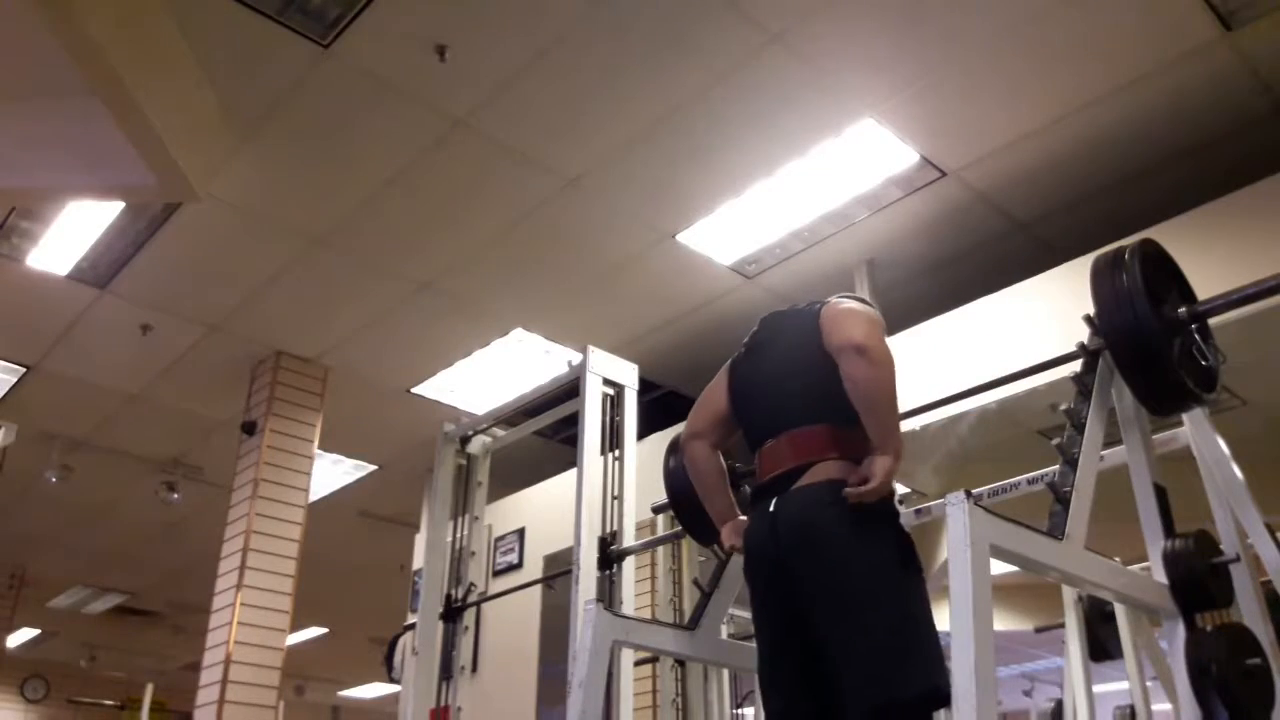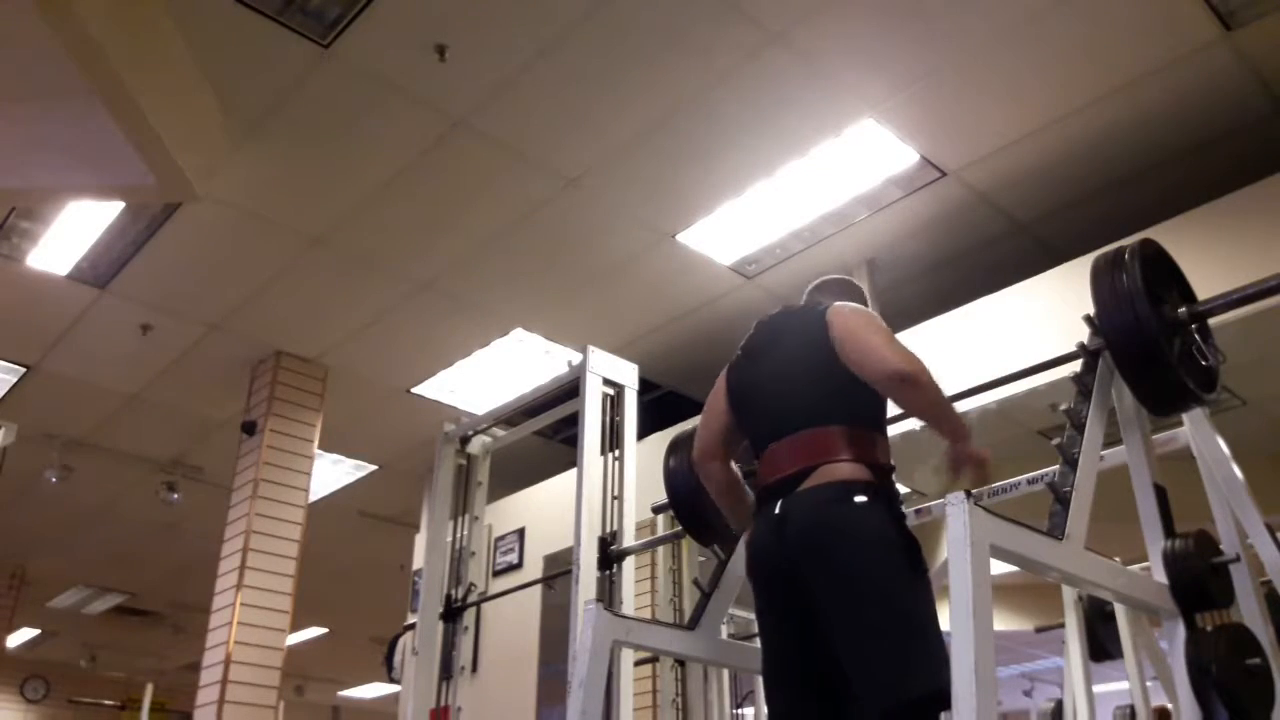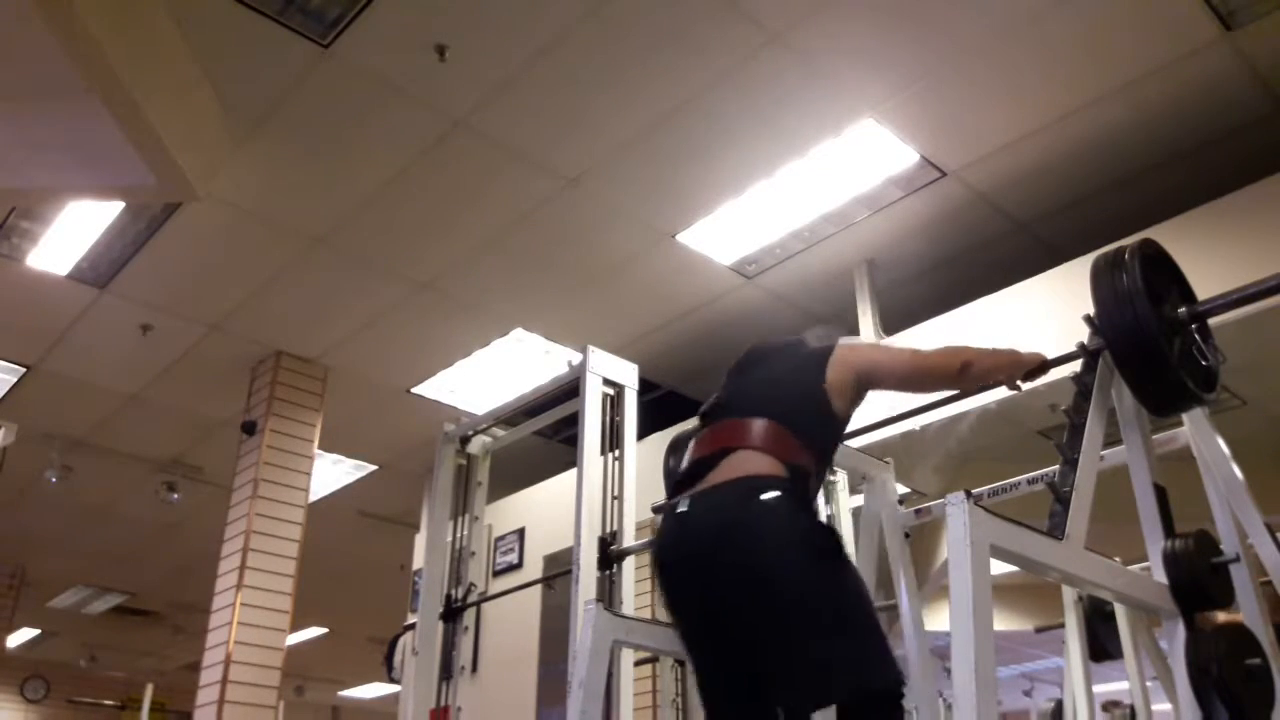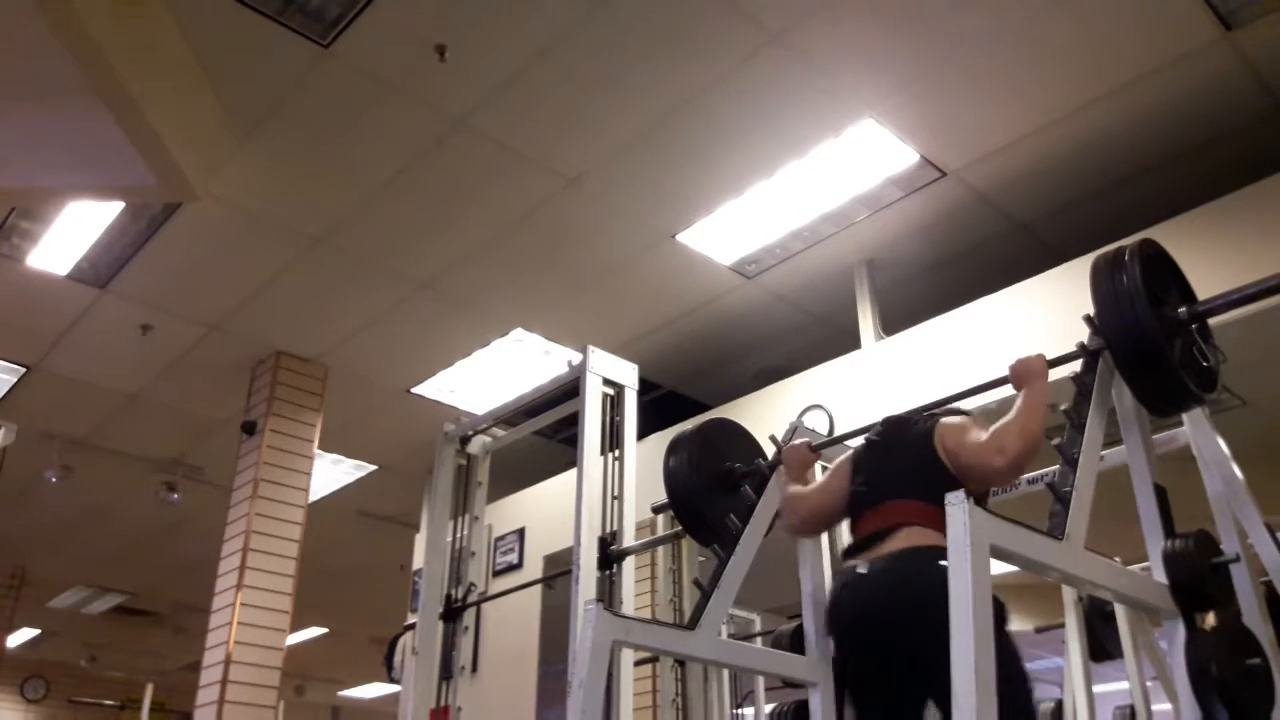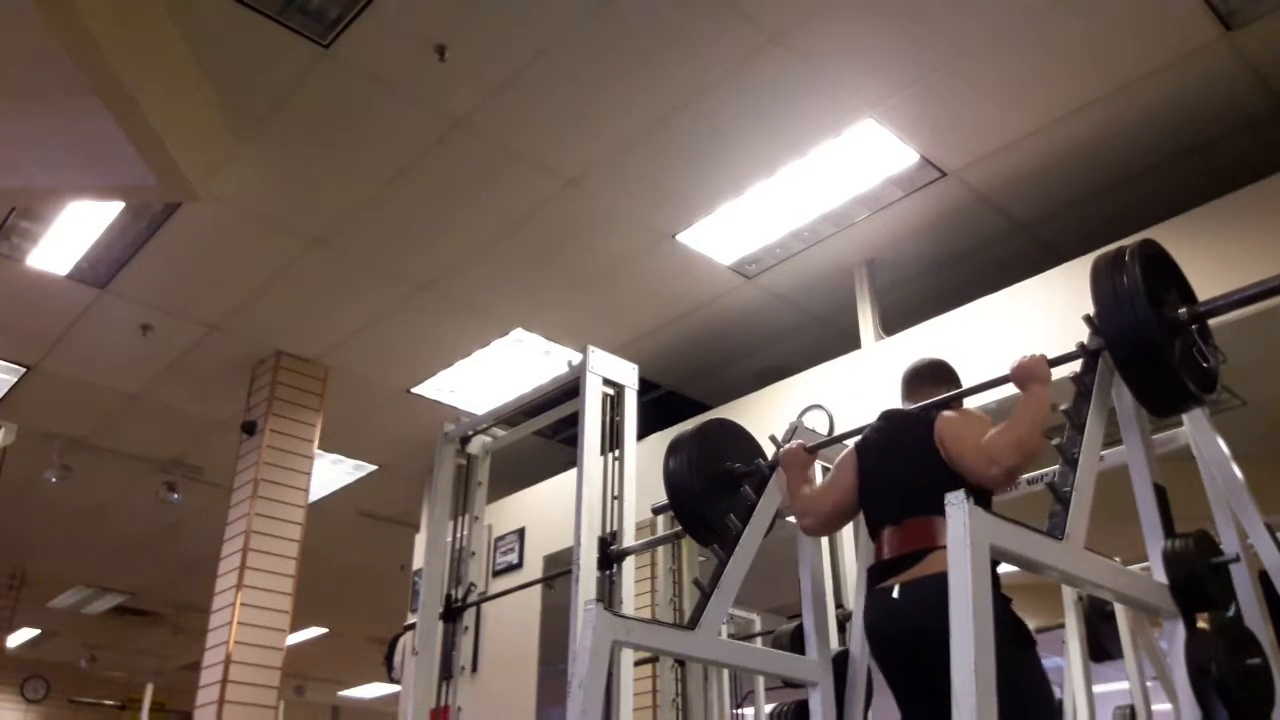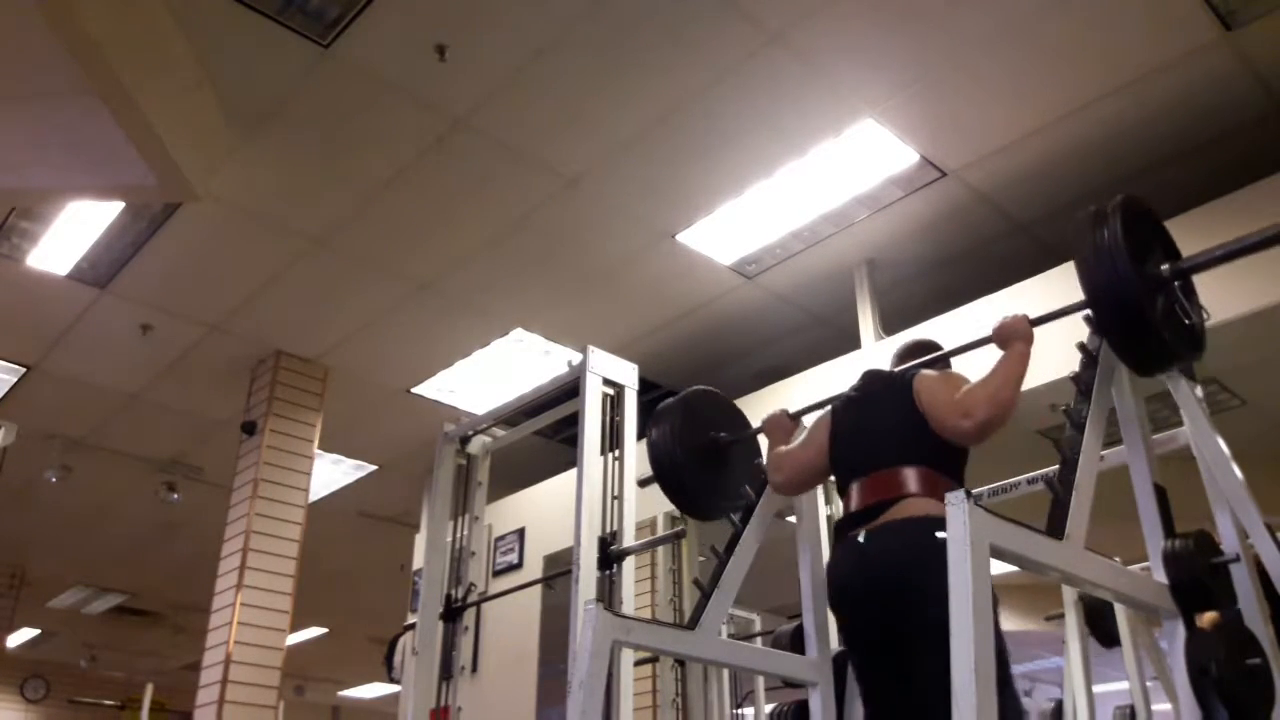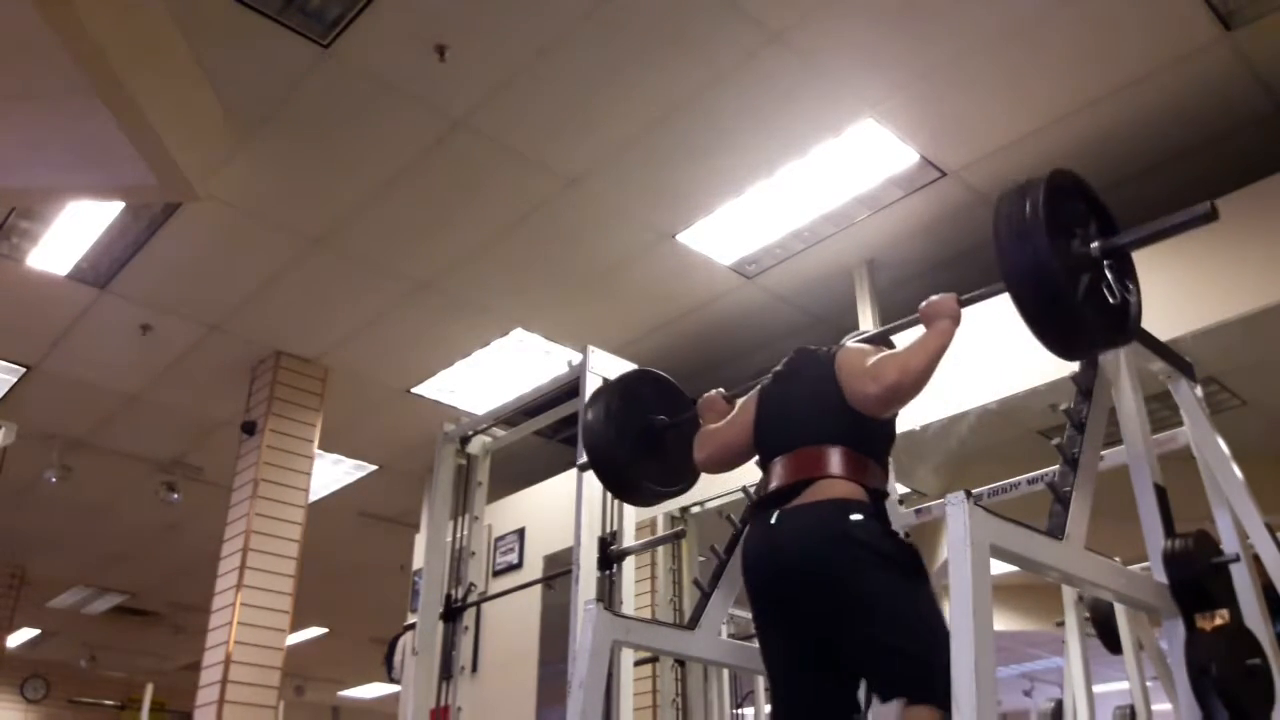
dt=0.7s
person 1, frame 1
left shoulder: (750, 356)
right shoulder: (847, 313)
left elbow: (697, 437)
right elbow: (859, 348)
left wrist: (728, 520)
right wrist: (887, 450)
left hip: (769, 528)
right hip: (836, 513)
person 1, frame 2
left shoulder: (748, 356)
right shoulder: (844, 317)
left elbow: (707, 454)
right elbow: (897, 370)
right wrist: (961, 439)
left hip: (776, 532)
right hip: (847, 513)
person 1, frame 3
left shoulder: (745, 376)
right shoulder: (839, 360)
right elbow: (950, 365)
right wrist: (1022, 361)
left hip: (681, 532)
right hip: (757, 515)
person 1, frame 4
left shoulder: (863, 455)
right shoulder: (953, 433)
left elbow: (797, 516)
right elbow: (1002, 458)
left wrist: (796, 467)
right wrist: (1032, 382)
left hip: (854, 597)
right hip: (921, 585)
person 1, frame 5
left shoulder: (864, 448)
right shoulder: (955, 424)
left elbow: (813, 517)
right elbow: (998, 464)
left wrist: (797, 471)
right wrist: (1036, 387)
left hip: (886, 613)
right hip: (952, 598)
person 1, frame 6
left shoulder: (842, 410)
right shoulder: (934, 384)
left elbow: (784, 476)
right elbow: (974, 418)
left wrist: (779, 437)
right wrist: (1016, 347)
left hip: (851, 567)
right hip: (921, 552)
person 1, frame 7
left shoulder: (775, 386)
right shoulder: (858, 359)
left elbow: (708, 453)
right elbow: (886, 383)
left wrist: (713, 416)
right wrist: (942, 324)
left hip: (767, 546)
right hip: (838, 531)
right knee: (932, 684)
